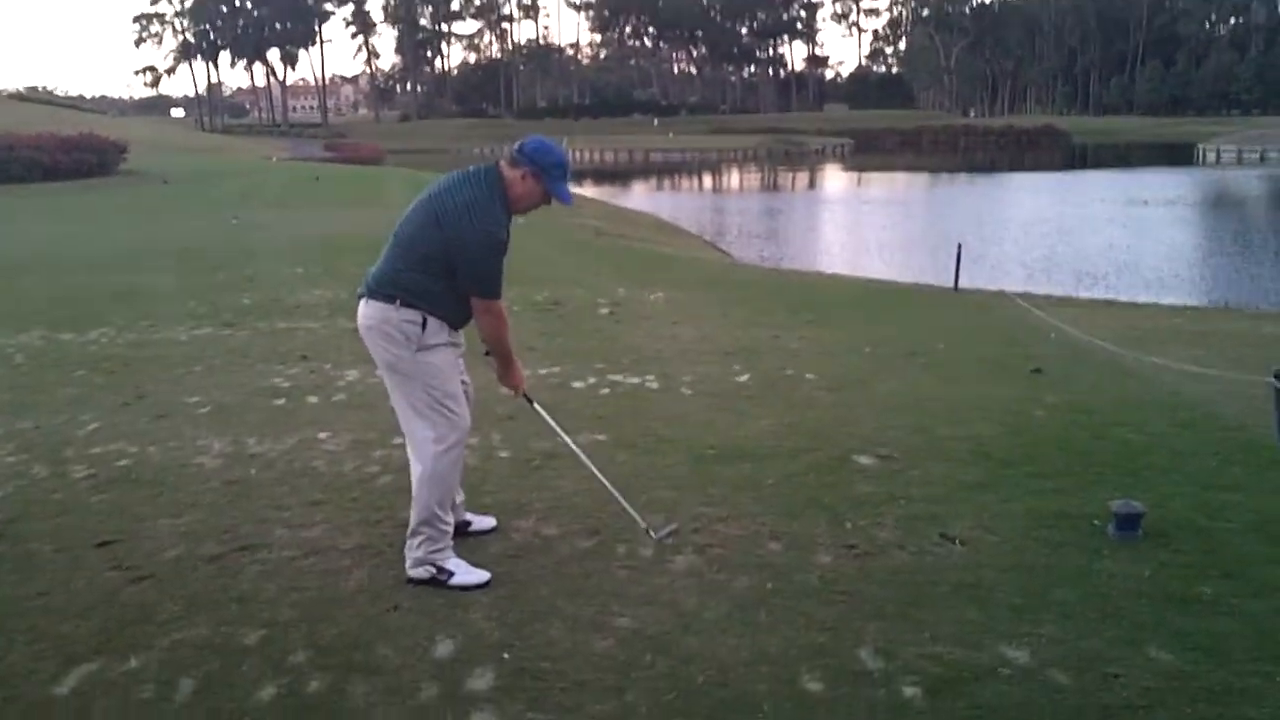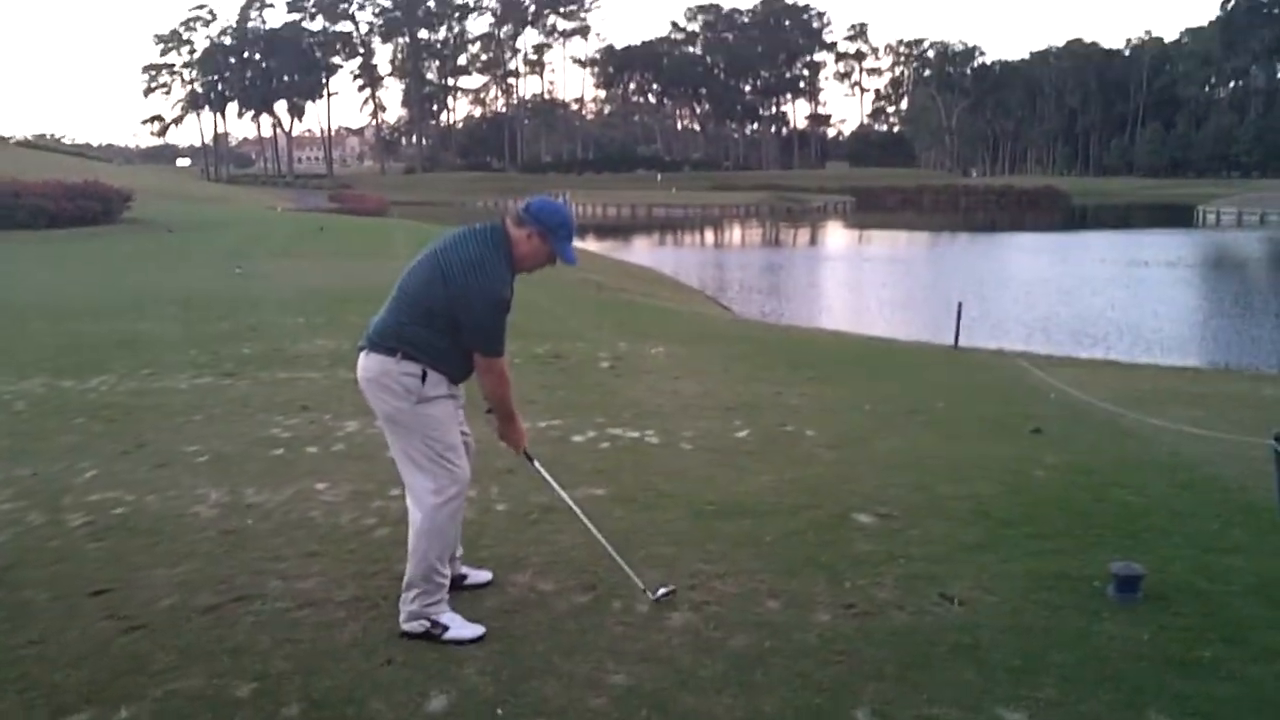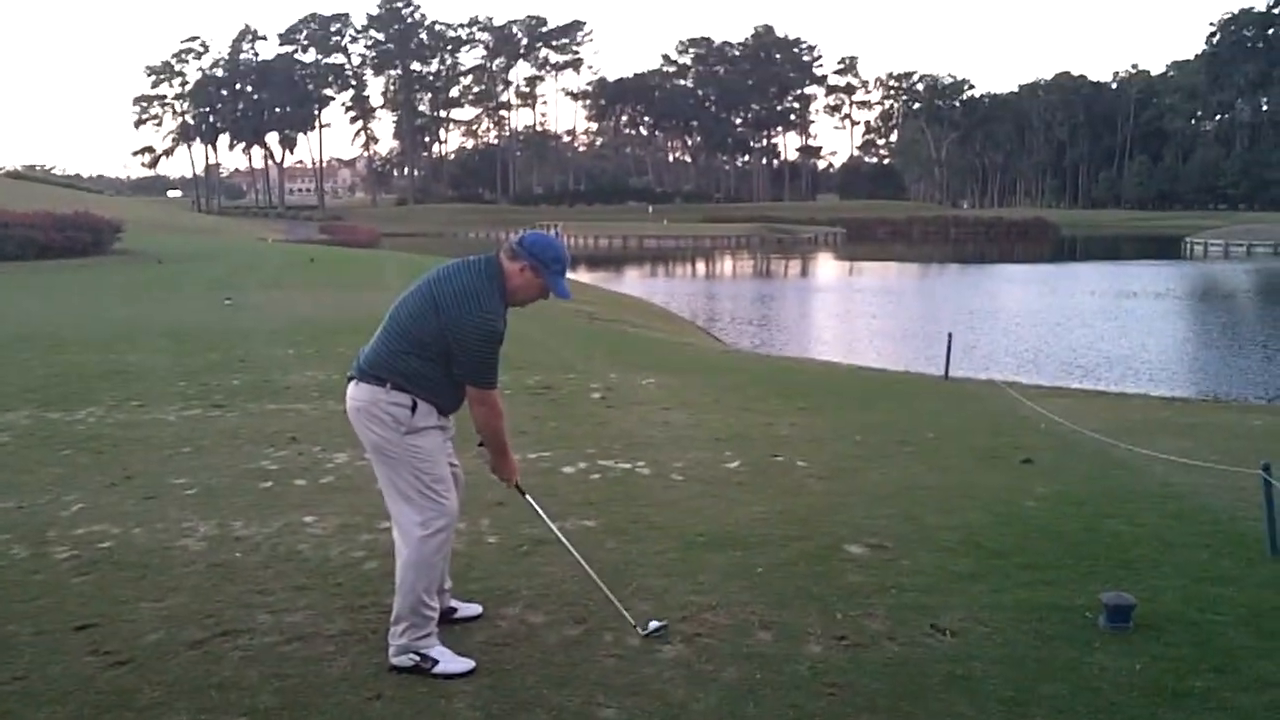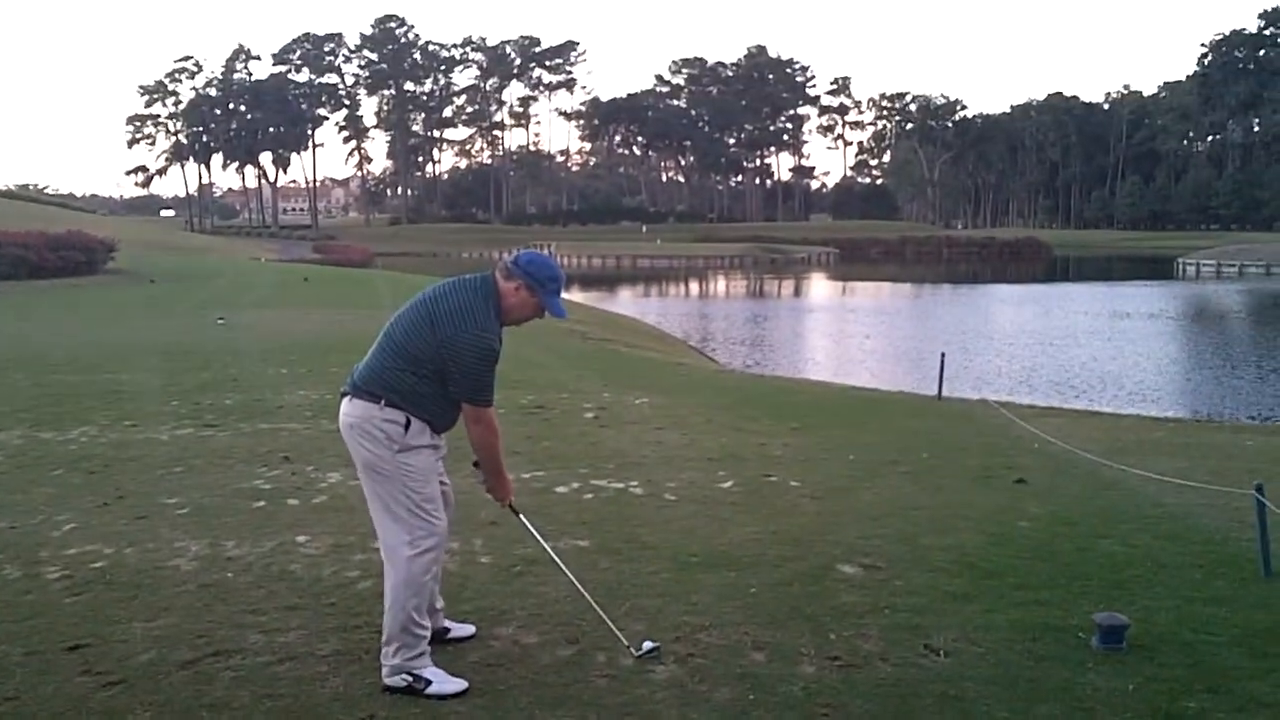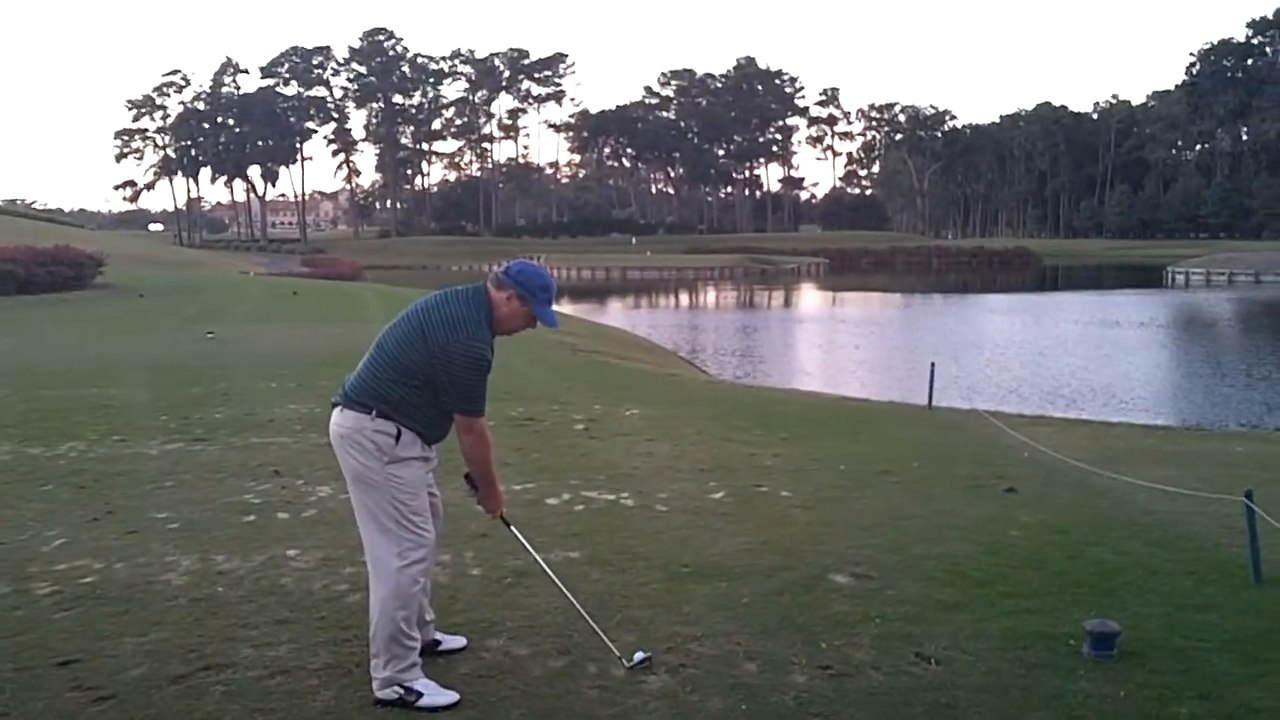
dt=0.2s
person 1, frame 1
left shoulder: (475, 184)
right shoulder: (482, 218)
right elbow: (488, 310)
right wrist: (508, 365)
left hip: (413, 313)
right hip: (404, 321)
left knee: (452, 409)
right knee: (444, 431)
left ankle: (448, 513)
right ankle: (428, 557)
person 1, frame 2
left shoulder: (481, 241)
right shoulder: (487, 276)
right elbow: (490, 367)
right wrist: (510, 423)
left hip: (414, 366)
right hip: (403, 373)
left knee: (455, 459)
right knee: (443, 483)
left ankle: (444, 566)
right ankle: (423, 611)
person 1, frame 3
left shoulder: (474, 273)
right shoulder: (480, 308)
right elbow: (483, 400)
right wrist: (502, 457)
left hip: (400, 396)
right hip: (392, 404)
left knee: (445, 489)
right knee: (431, 515)
left ankle: (435, 600)
right ankle: (412, 644)
person 1, frame 4
left shoulder: (471, 292)
right shoulder: (476, 326)
right elbow: (479, 419)
right wrist: (498, 477)
left hip: (394, 414)
right hip: (386, 422)
left knee: (435, 513)
right knee: (418, 535)
left ankle: (427, 621)
right ankle: (404, 665)
person 1, frame 5
left shoulder: (462, 304)
right shoulder: (468, 337)
right elbow: (471, 428)
right wrist: (490, 488)
left hip: (385, 426)
right hip: (377, 433)
left knee: (423, 527)
right knee: (404, 549)
left ankle: (418, 633)
right ankle: (395, 677)
